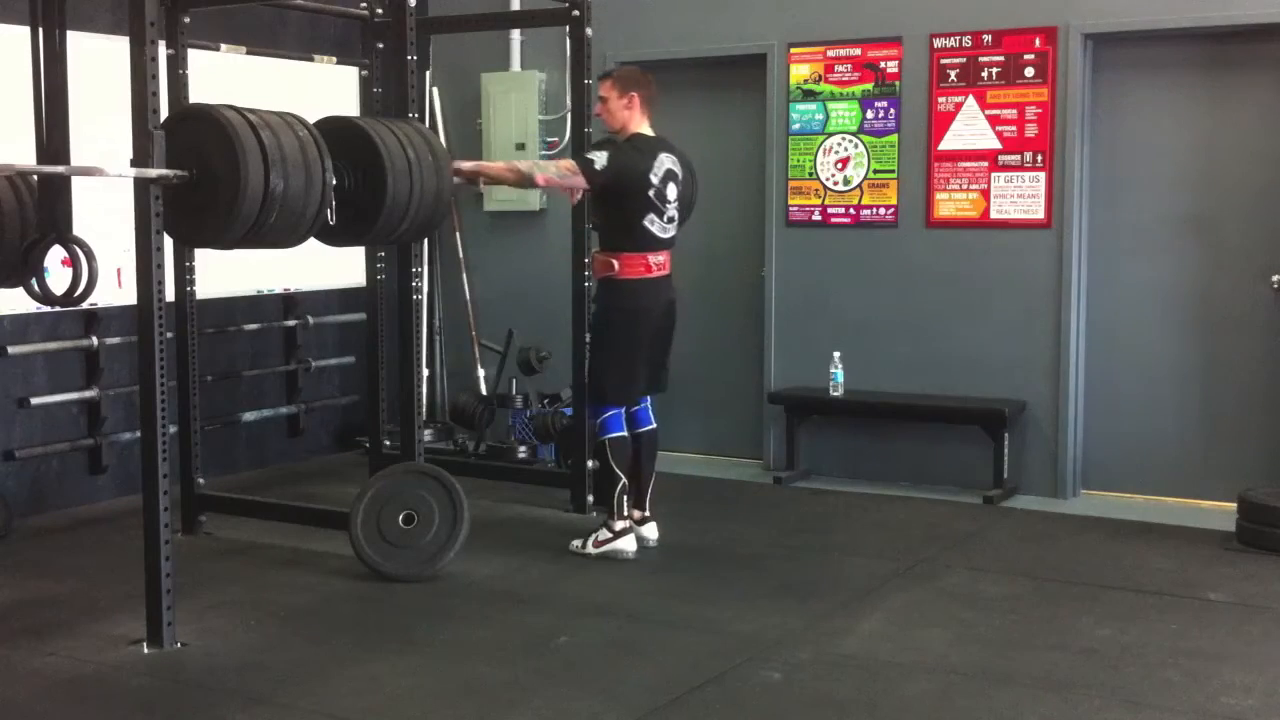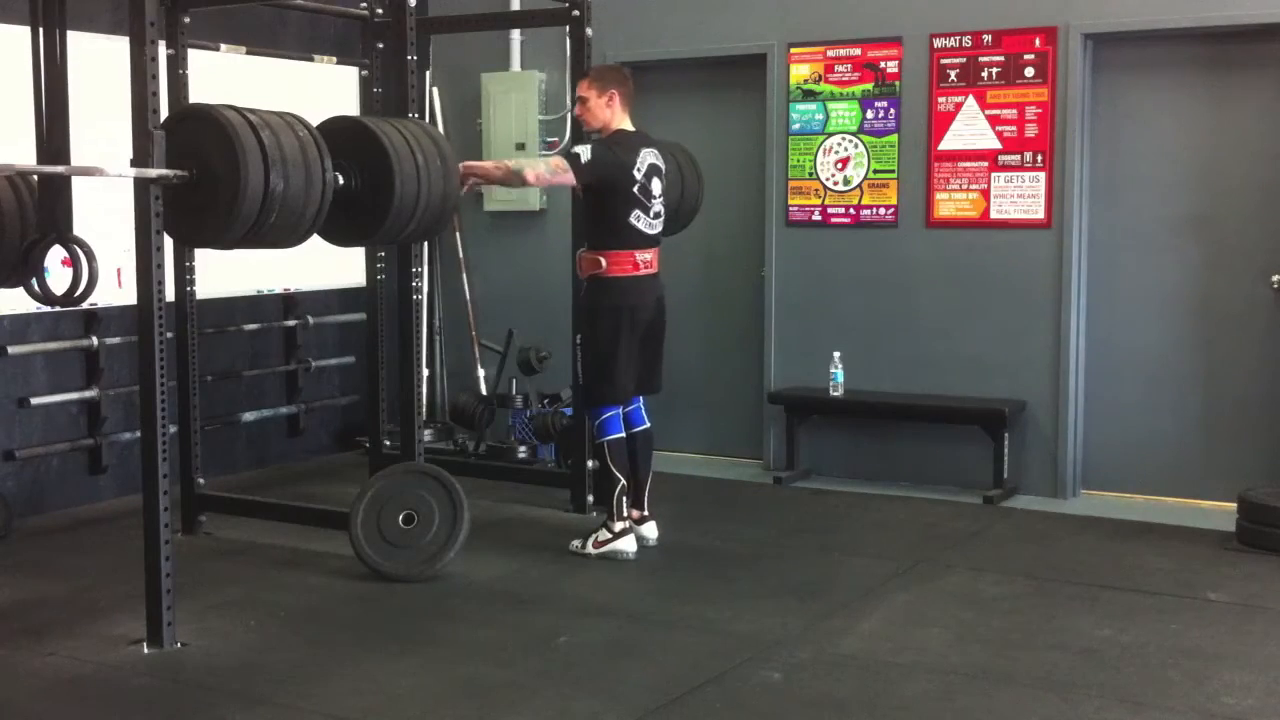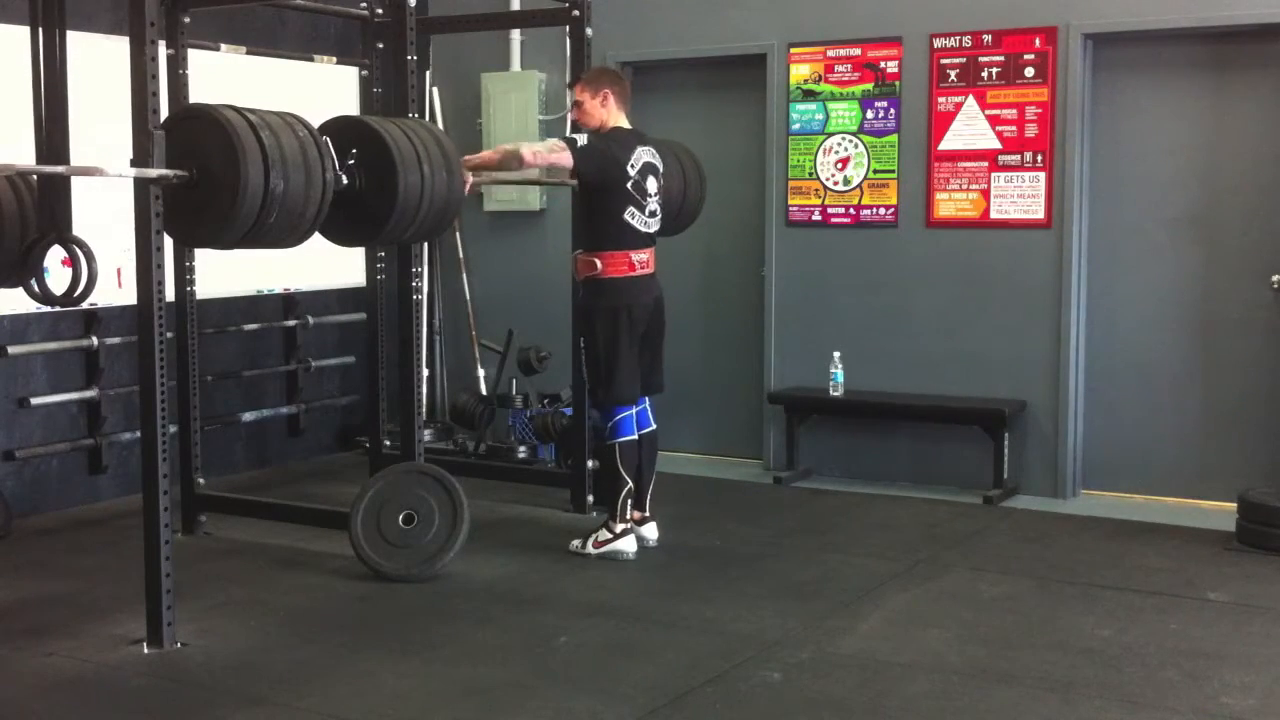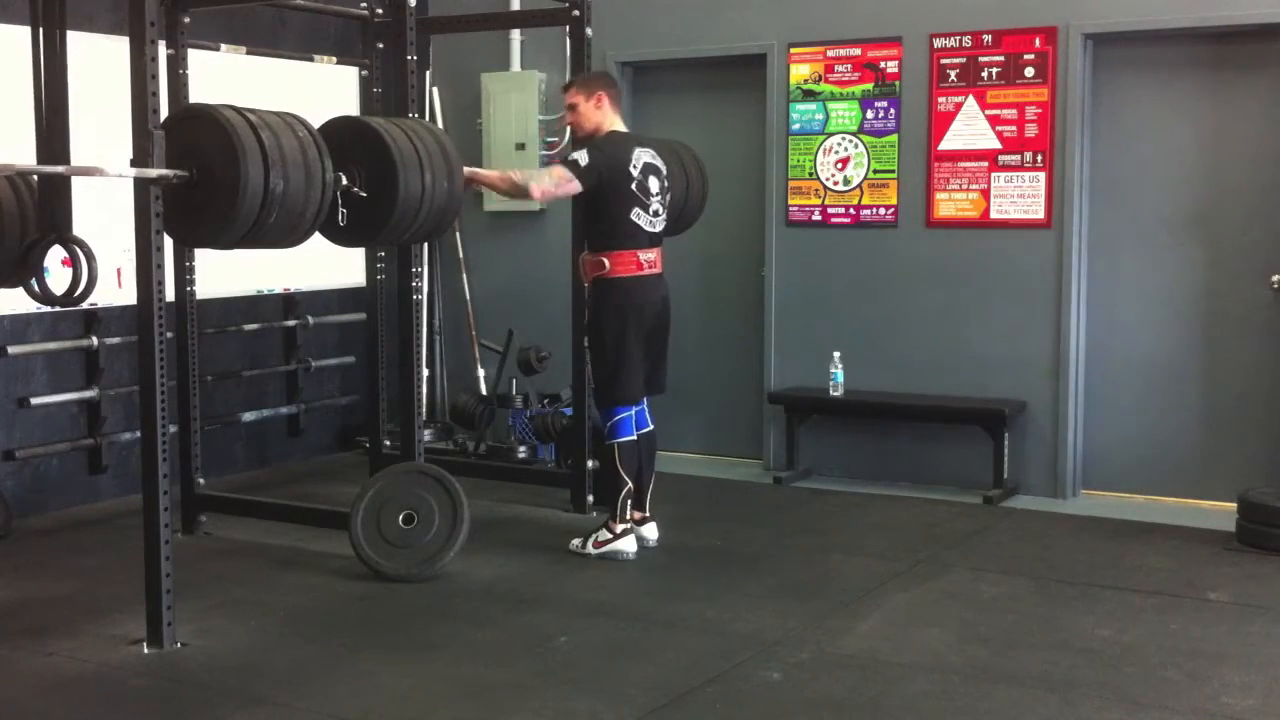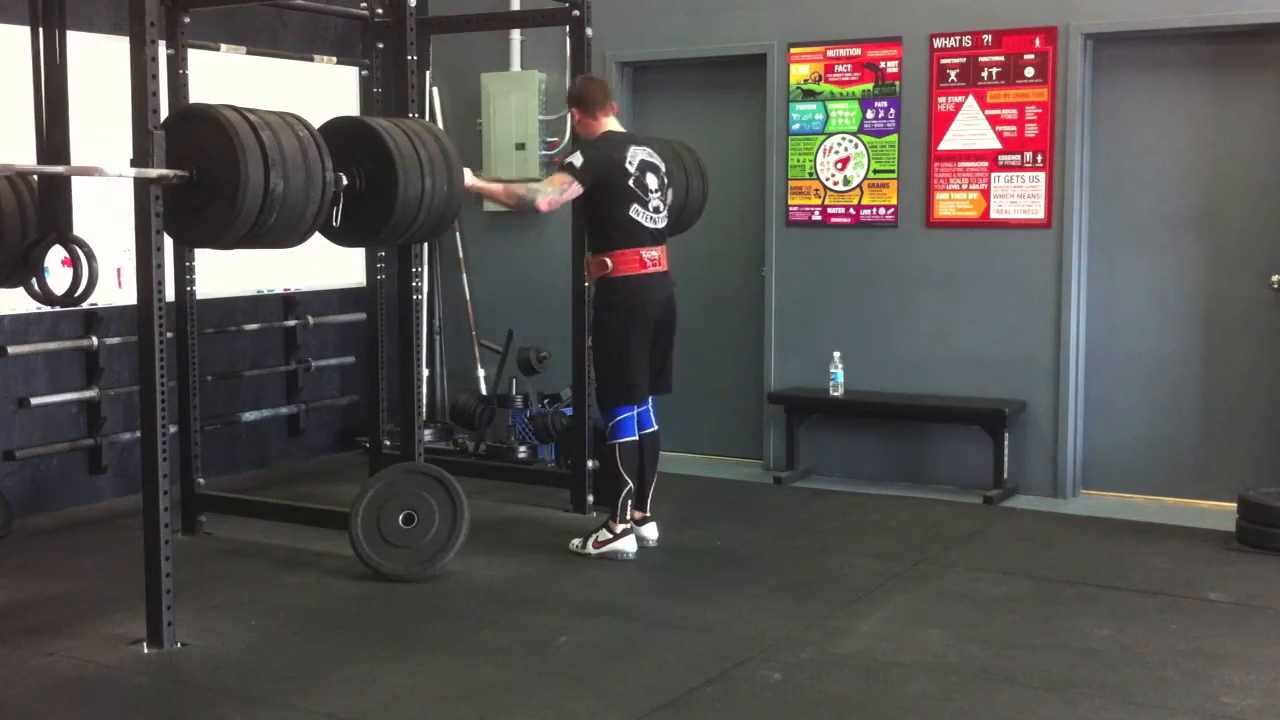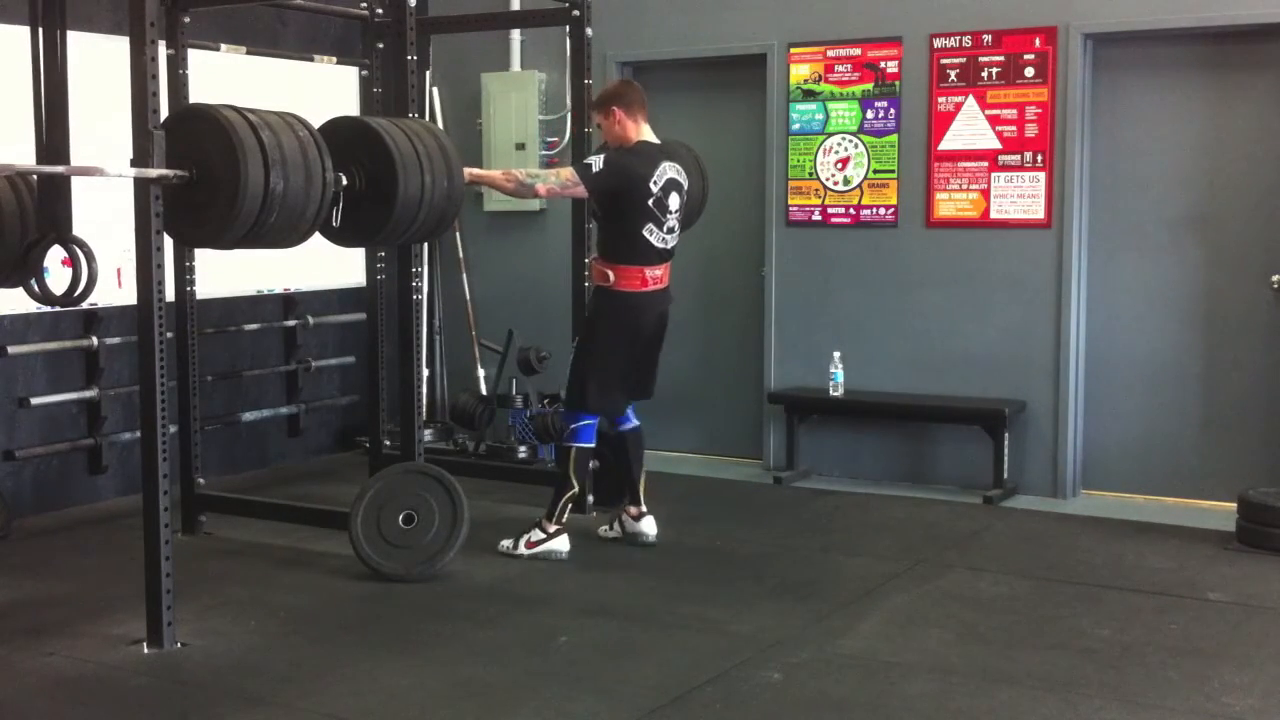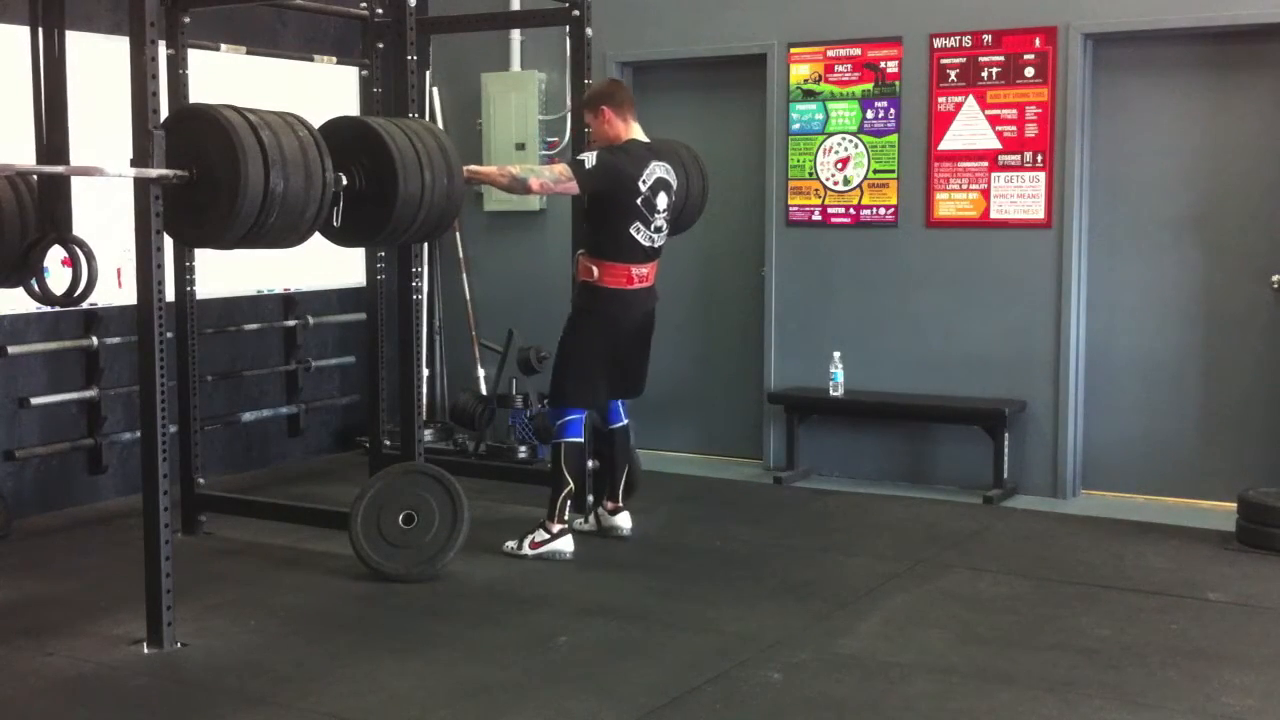
dt=0.7s
person 1, frame 1
left shoulder: (625, 157)
right shoulder: (666, 154)
left elbow: (541, 175)
left wrist: (476, 168)
right wrist: (589, 181)
left hip: (626, 293)
right hip: (658, 290)
left knee: (608, 405)
right knee: (638, 402)
left ankle: (619, 526)
right ankle: (641, 516)
person 1, frame 2
left shoulder: (607, 152)
right shoulder: (648, 149)
left elbow: (532, 173)
left wrist: (468, 169)
left hip: (615, 291)
right hip: (646, 287)
left knee: (605, 405)
right knee: (631, 401)
left ankle: (618, 527)
right ankle: (640, 516)
person 1, frame 3
left shoulder: (602, 147)
right shoulder: (646, 149)
left elbow: (528, 154)
left wrist: (466, 164)
left hip: (612, 291)
right hip: (644, 288)
left knee: (616, 408)
right knee: (637, 403)
left ankle: (619, 528)
right ankle: (641, 516)
person 1, frame 4
left shoulder: (602, 153)
right shoulder: (646, 153)
left elbow: (535, 188)
left wrist: (471, 174)
left hip: (619, 293)
right hip: (651, 289)
left knee: (618, 408)
right knee: (637, 404)
left ankle: (619, 529)
right ankle: (641, 517)
person 1, frame 5
left shoulder: (596, 155)
right shoulder: (647, 152)
left elbow: (541, 198)
left wrist: (474, 184)
left hip: (623, 291)
right hip: (659, 287)
left knee: (619, 407)
right knee: (641, 403)
left ankle: (619, 529)
right ankle: (642, 516)
person 1, frame 6
left shoulder: (621, 164)
right shoulder: (673, 165)
left elbow: (540, 184)
left wrist: (473, 174)
right wrist: (600, 192)
left hip: (620, 302)
right hip: (654, 301)
left knee: (582, 411)
right knee: (618, 405)
left ankle: (552, 530)
right ankle: (637, 514)
person 1, frame 7
left shoulder: (612, 163)
right shoulder: (660, 164)
left elbow: (536, 180)
left wrist: (469, 171)
left hip: (604, 300)
right hip: (640, 298)
left knee: (569, 407)
right knee: (610, 401)
left ankle: (555, 529)
right ankle: (613, 508)
